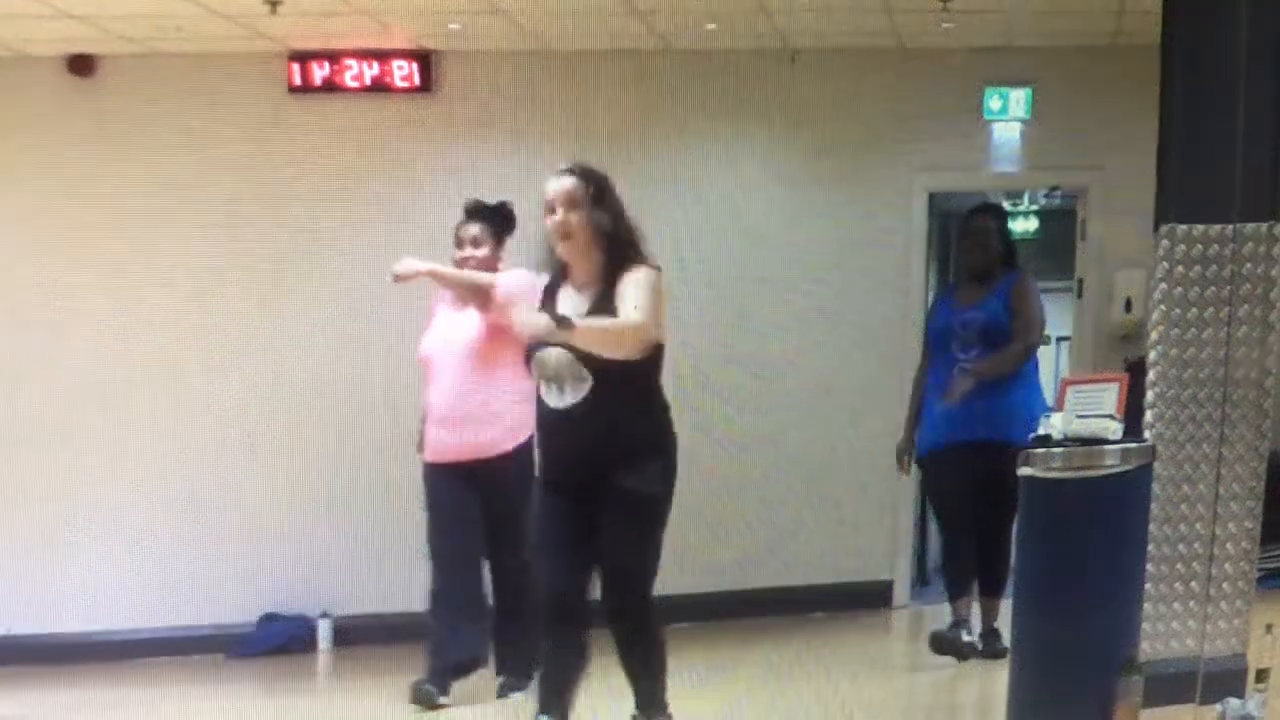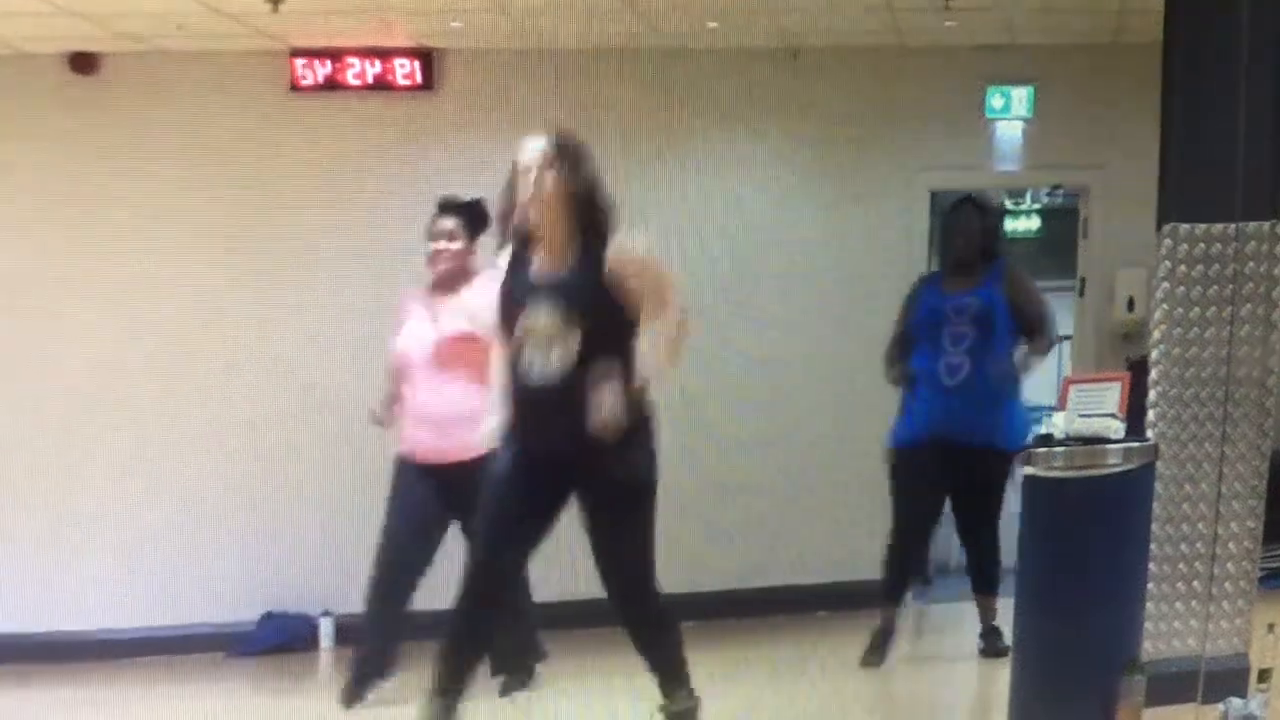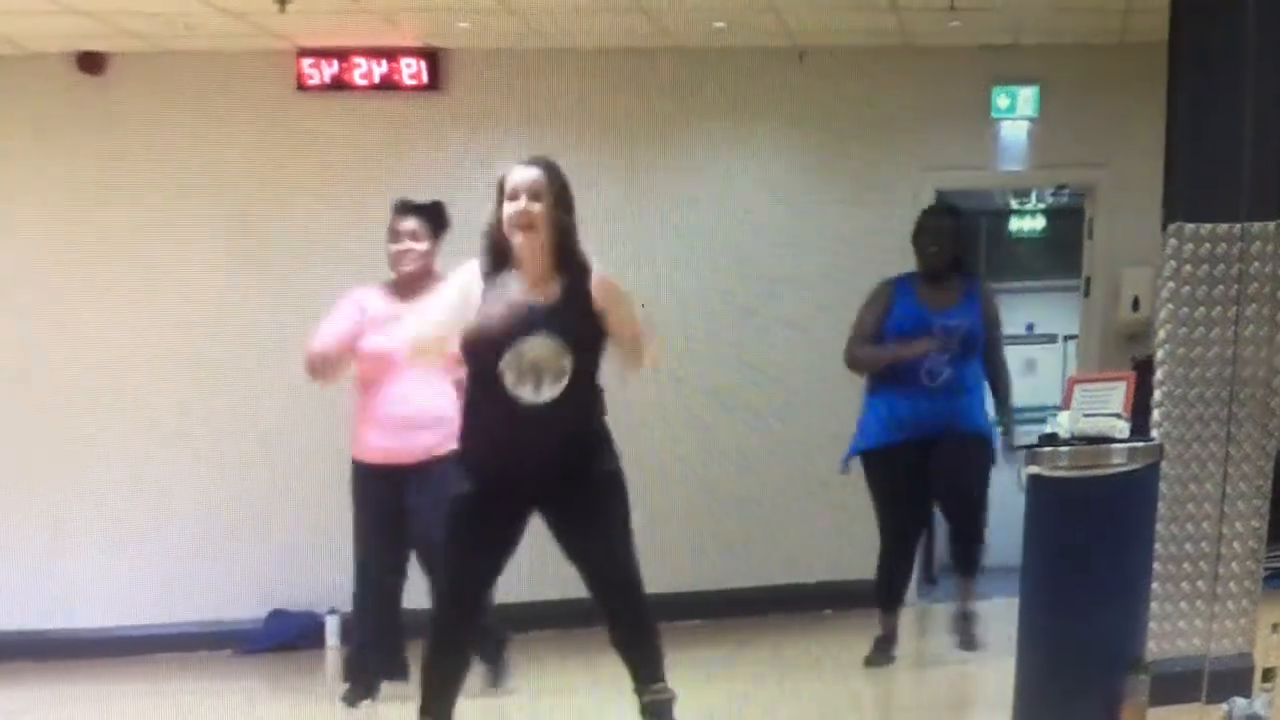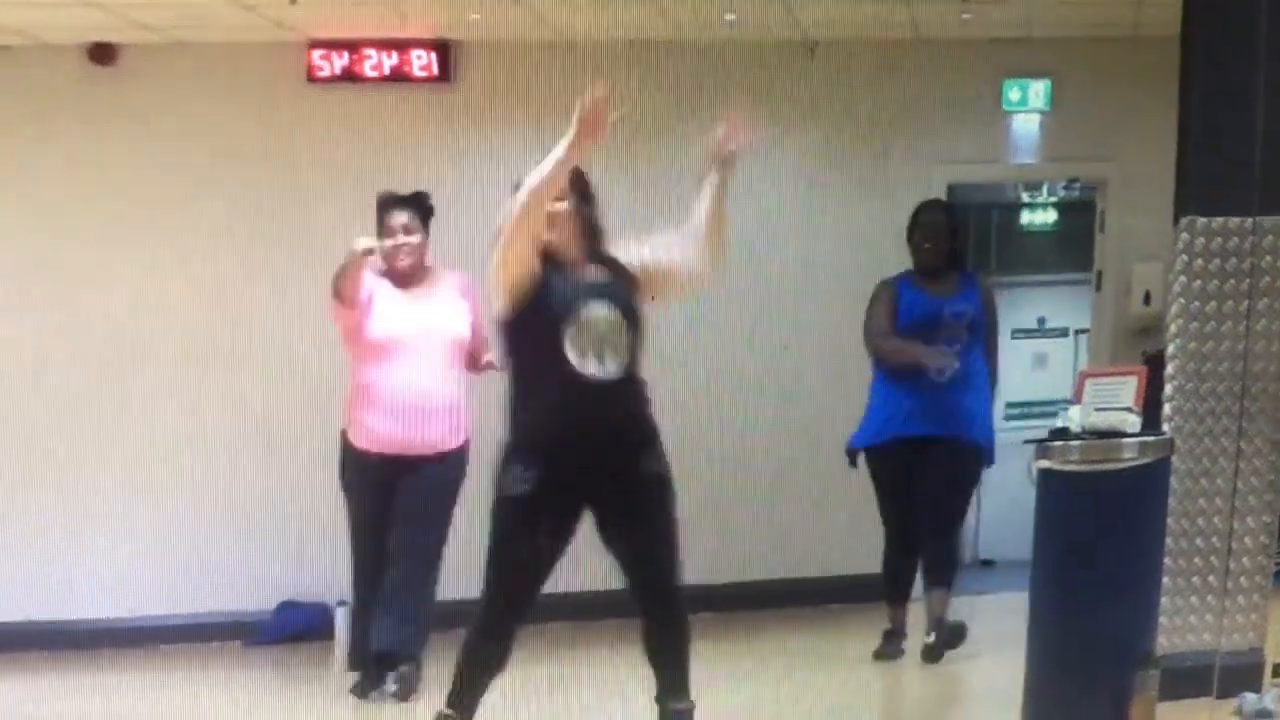
dt=0.3s
person 1, frame 1
left shoulder: (636, 282)
right shoulder: (546, 289)
left elbow: (632, 337)
left wrist: (554, 327)
left hip: (633, 471)
right hip: (567, 475)
left knee: (625, 602)
right knee: (558, 605)
person 1, frame 2
left shoulder: (613, 257)
right shoulder: (515, 262)
left elbow: (670, 319)
left wrist: (631, 382)
left hip: (609, 453)
right hip: (533, 453)
left knee: (632, 590)
right knee: (483, 583)
person 1, frame 3
left shoulder: (593, 287)
right shoulder: (476, 279)
left elbow: (636, 351)
right elbow: (419, 342)
left wrist: (636, 347)
right wrist: (476, 319)
left hip: (580, 469)
right hip: (490, 475)
left knee: (622, 595)
right knee: (457, 608)
person 1, frame 4
left shoulder: (622, 266)
right shoulder: (523, 271)
left elbow: (701, 254)
right elbow: (514, 226)
left wrist: (720, 170)
right wrist: (573, 143)
left hip: (630, 462)
right hip: (540, 464)
left knee: (662, 596)
right knee: (504, 605)
person 2, frame 1
left shoulder: (519, 284)
right shoulder: (443, 301)
left elbow: (486, 293)
left wrist: (426, 269)
right wrist: (426, 427)
left hip: (506, 453)
right hip: (445, 459)
left knee: (512, 561)
right knee: (452, 563)
left ankle: (518, 665)
right ankle: (443, 670)
person 2, frame 2
left shoulder: (496, 286)
right shoulder: (413, 305)
left wrist: (456, 318)
right wrist: (390, 405)
left hip: (483, 455)
right hip: (419, 459)
right knee: (396, 561)
left ankle: (518, 660)
right ankle: (369, 669)
person 2, frame 3
right shoulder: (362, 301)
right elbow: (317, 365)
left wrist: (468, 379)
right wrist: (363, 331)
left hip: (442, 456)
right hip: (375, 460)
left knee: (445, 559)
right knee: (376, 570)
left ankle: (489, 648)
right ankle: (368, 672)
person 2, frame 4
left shoulder: (456, 287)
right shoulder: (366, 286)
left elbow: (474, 350)
right elbow: (341, 290)
left wrist: (486, 360)
right wrist: (357, 257)
left hip: (441, 450)
right hip: (369, 450)
left knee: (416, 554)
right knee: (370, 555)
left ankle: (401, 655)
right ankle: (372, 663)
person 3, frame 1
left shoulder: (1018, 288)
right shoulder: (945, 299)
left elbow: (1026, 344)
right elbow: (927, 368)
left wrist: (974, 378)
right wrist: (909, 430)
left hip: (1008, 431)
right hip: (947, 433)
left knee: (995, 529)
right knee: (956, 526)
left ankle: (989, 628)
right ankle: (960, 626)
person 3, frame 2
left shoulder: (1008, 282)
right shoulder: (925, 288)
left elbow: (1045, 333)
right elbow: (897, 347)
left wrist: (1021, 362)
right wrist: (897, 369)
left hip: (987, 430)
right hip: (924, 428)
left knee: (980, 529)
right knee: (910, 528)
left ankle: (990, 627)
right ankle: (884, 628)
person 3, frame 3
left shoulder: (978, 297)
right shoulder: (890, 293)
left elbow: (994, 362)
right elbow: (854, 354)
left wrist: (1006, 418)
right wrist: (907, 349)
left hip: (960, 426)
right hip: (893, 431)
left knee: (968, 510)
right knee: (899, 535)
left ankle: (965, 608)
right ankle: (887, 635)
person 3, frame 4
left shoulder: (976, 292)
right shoulder: (892, 291)
left elbow: (988, 360)
right elbow: (879, 344)
left wrist: (987, 421)
right wrist: (921, 354)
left hip: (959, 428)
right hip: (895, 427)
left knee: (940, 521)
right knee: (902, 528)
left ankle: (937, 623)
right ankle: (895, 629)
